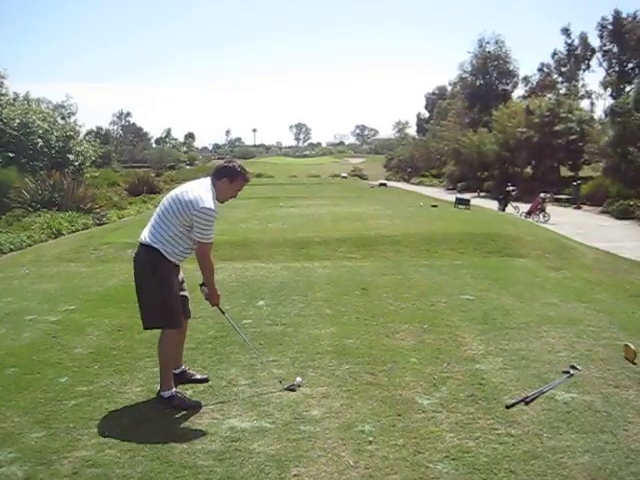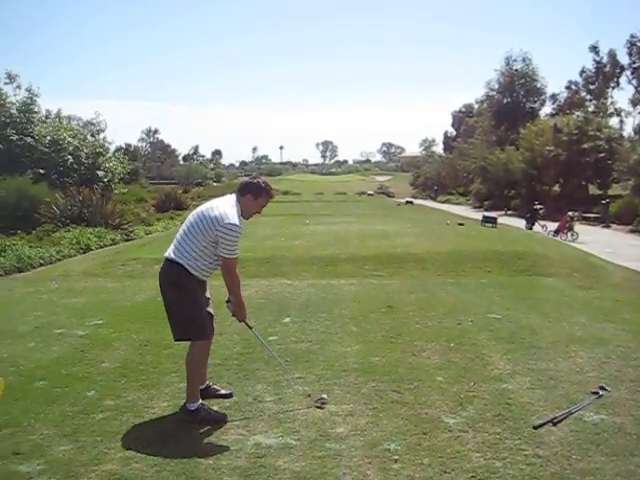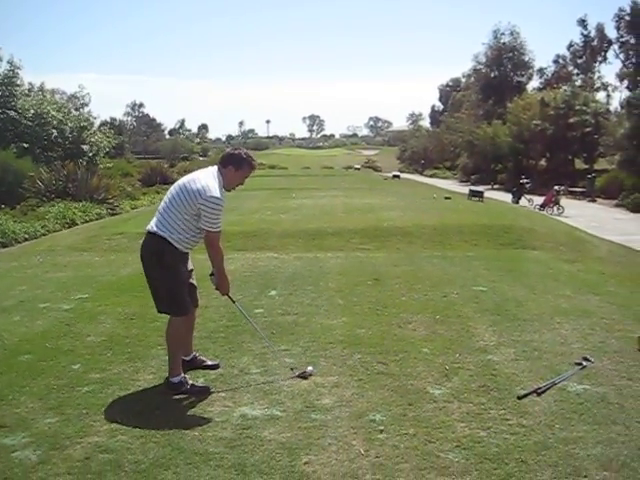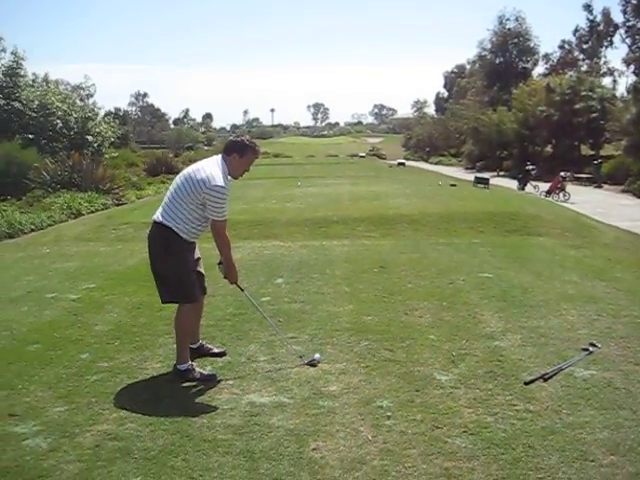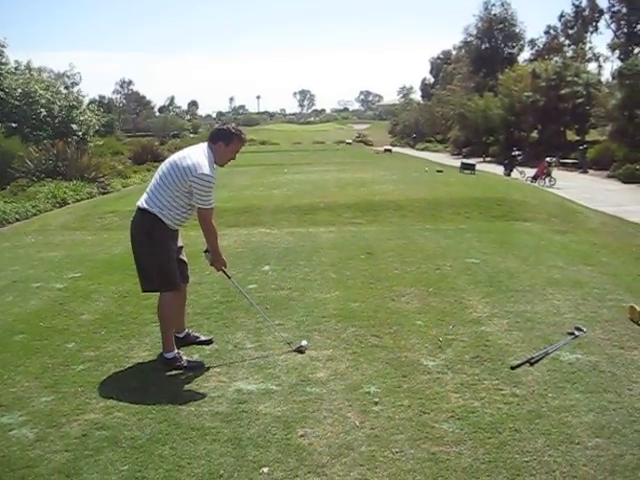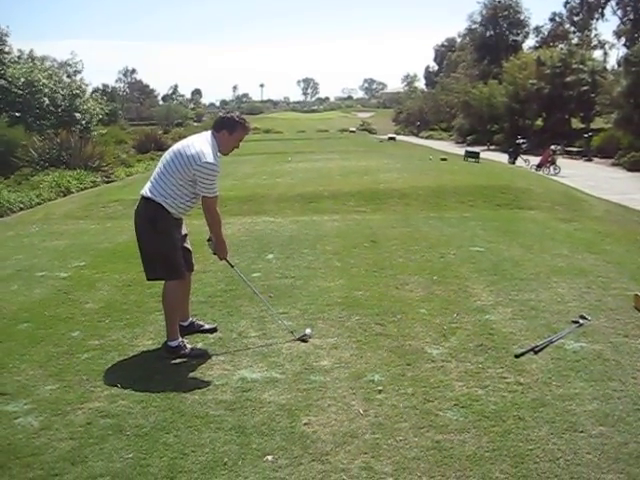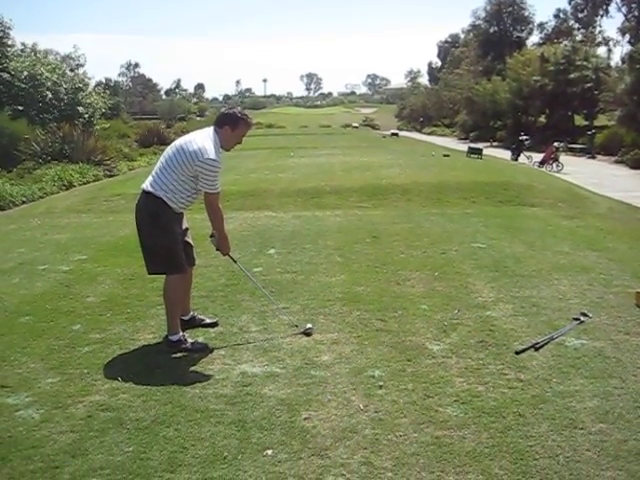
dt=0.7s
person 1, frame 1
left shoulder: (198, 188)
right shoulder: (205, 206)
left elbow: (198, 249)
right elbow: (204, 255)
left wrist: (207, 283)
right wrist: (211, 288)
left hip: (163, 258)
right hip: (155, 261)
left knee: (181, 316)
right knee: (171, 324)
left ankle: (177, 369)
right ankle: (167, 391)
person 1, frame 2
left shoulder: (223, 205)
right shoulder: (230, 222)
left elbow: (224, 264)
right elbow: (230, 270)
left wrist: (233, 298)
right wrist: (239, 304)
left hip: (188, 274)
right hip: (180, 277)
left knee: (206, 333)
right knee: (200, 337)
left ankle: (201, 385)
right ankle: (192, 404)
person 1, frame 3
left shoulder: (205, 177)
right shoulder: (212, 195)
left elbow: (207, 237)
right elbow: (213, 243)
left wrist: (216, 271)
right wrist: (221, 276)
left hip: (171, 247)
right hip: (163, 250)
left knee: (189, 305)
right knee: (180, 312)
left ankle: (187, 356)
right ankle: (175, 377)
person 1, frame 4
left shoulder: (210, 166)
right shoulder: (216, 183)
left elbow: (214, 227)
right elbow: (219, 232)
left wrist: (224, 259)
right wrist: (230, 265)
left hip: (180, 237)
right hip: (169, 239)
left knee: (198, 292)
right knee: (188, 300)
left ankle: (194, 344)
right ankle: (183, 364)
person 1, frame 5
left shoulder: (196, 153)
right shoulder: (203, 172)
left elbow: (202, 216)
right elbow: (206, 220)
left wrist: (211, 246)
right wrist: (216, 254)
left hip: (162, 223)
right hip: (153, 226)
left knee: (180, 280)
right knee: (170, 287)
left ankle: (180, 333)
right ankle: (169, 353)
person 1, frame 6
left shoulder: (200, 142)
right shoulder: (207, 160)
left elbow: (207, 204)
right elbow: (210, 209)
left wrist: (214, 235)
right wrist: (220, 242)
left hip: (166, 212)
right hip: (157, 215)
left knee: (185, 269)
right knee: (174, 276)
left ankle: (185, 321)
right ankle: (173, 341)
person 1, frame 7
left shoulder: (203, 137)
right shoulder: (209, 157)
left elbow: (210, 201)
right elbow: (212, 205)
left wrist: (216, 231)
right wrist: (222, 238)
left hip: (166, 206)
right hip: (158, 209)
left knee: (187, 263)
right knee: (176, 270)
left ankle: (185, 315)
right ankle: (174, 336)
